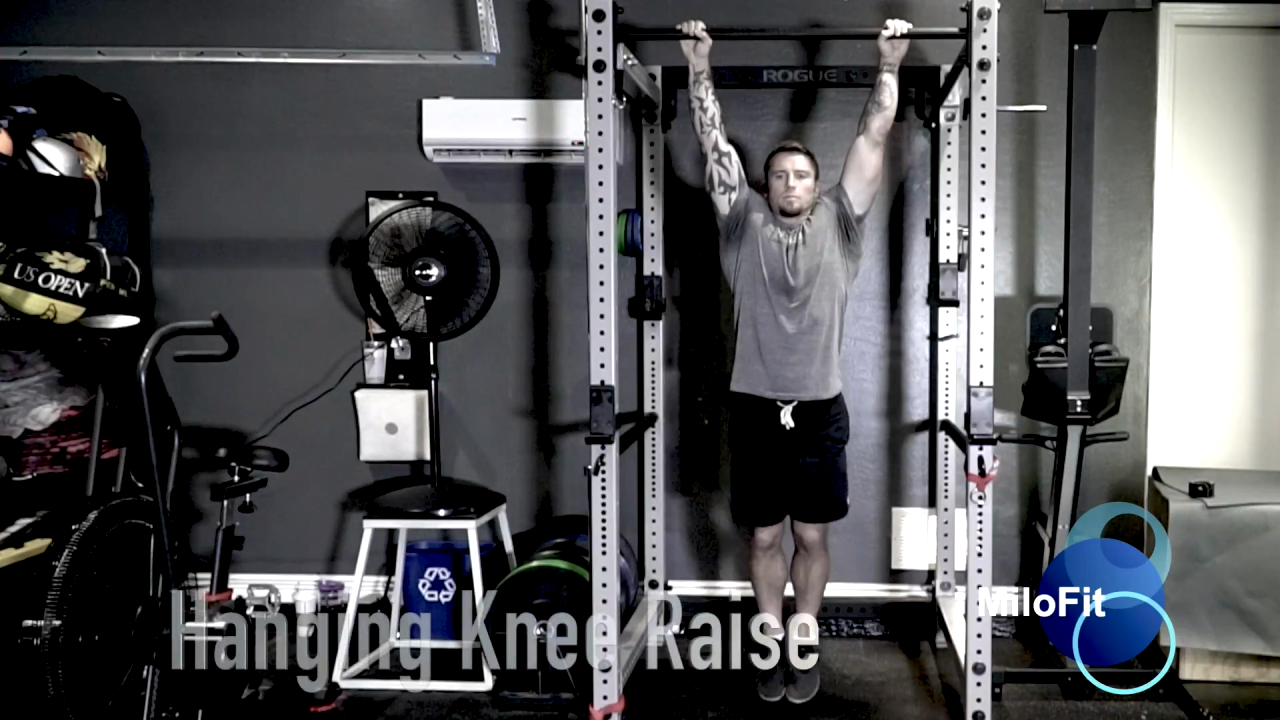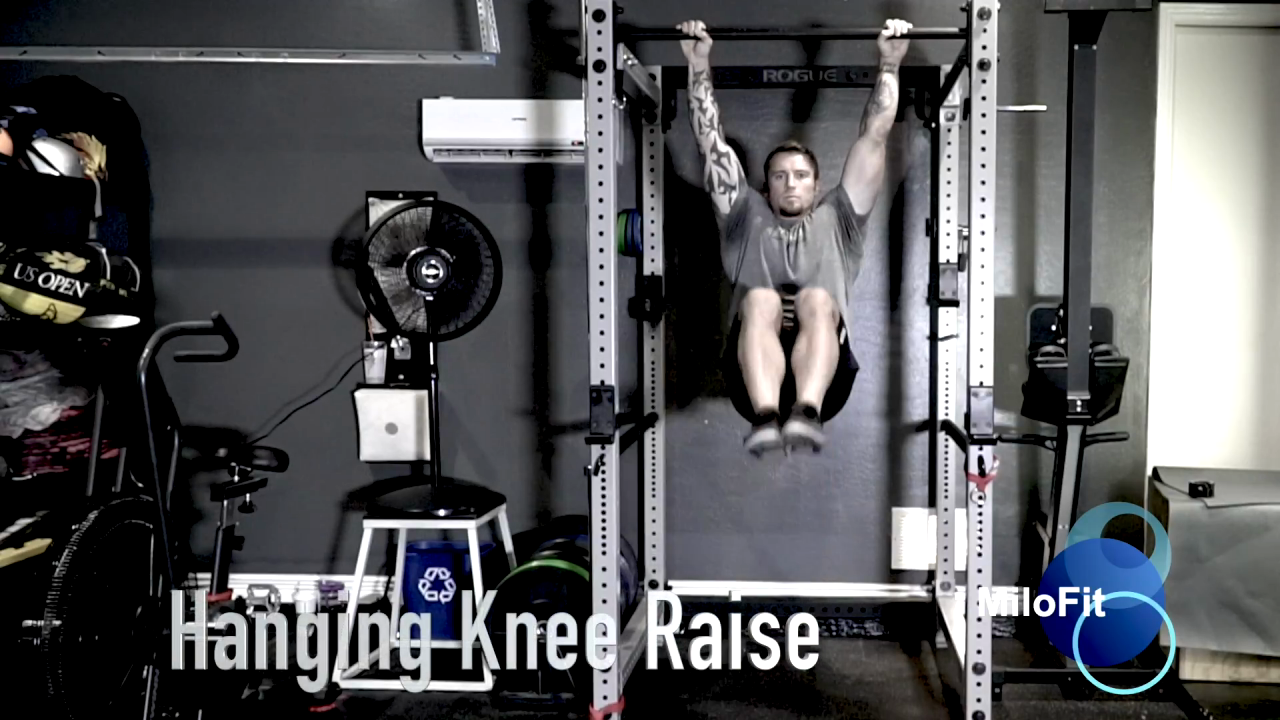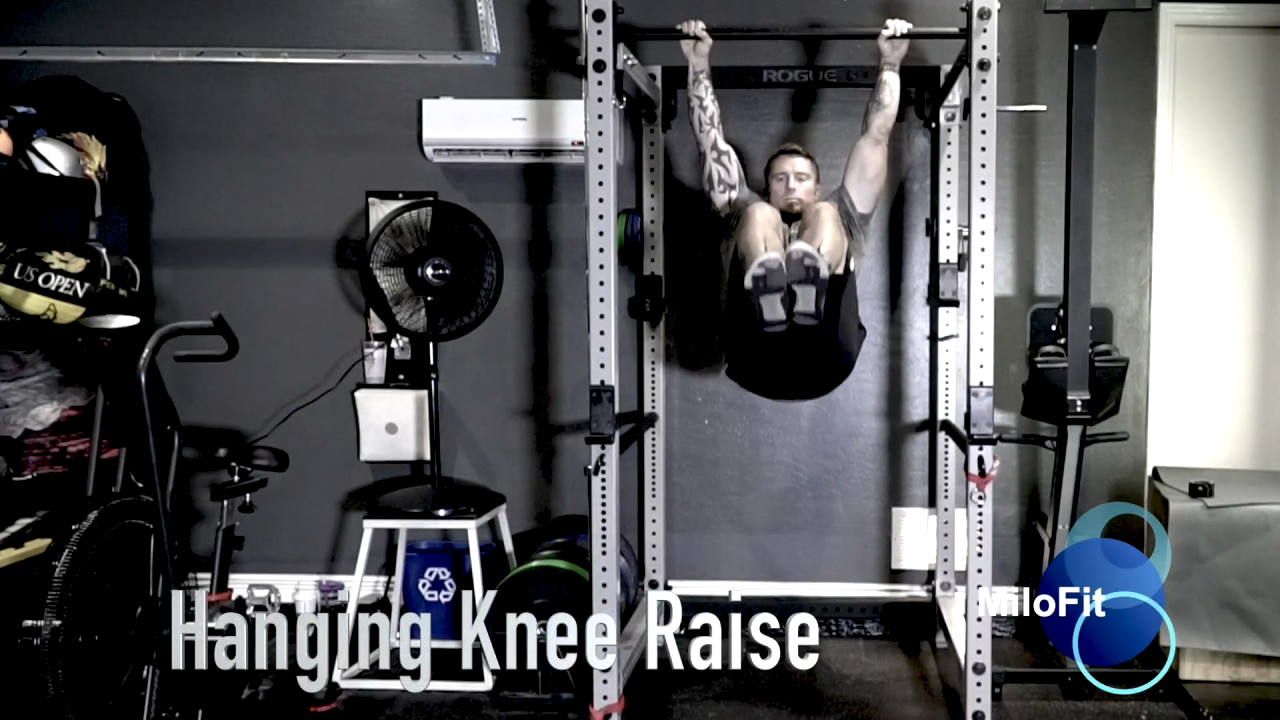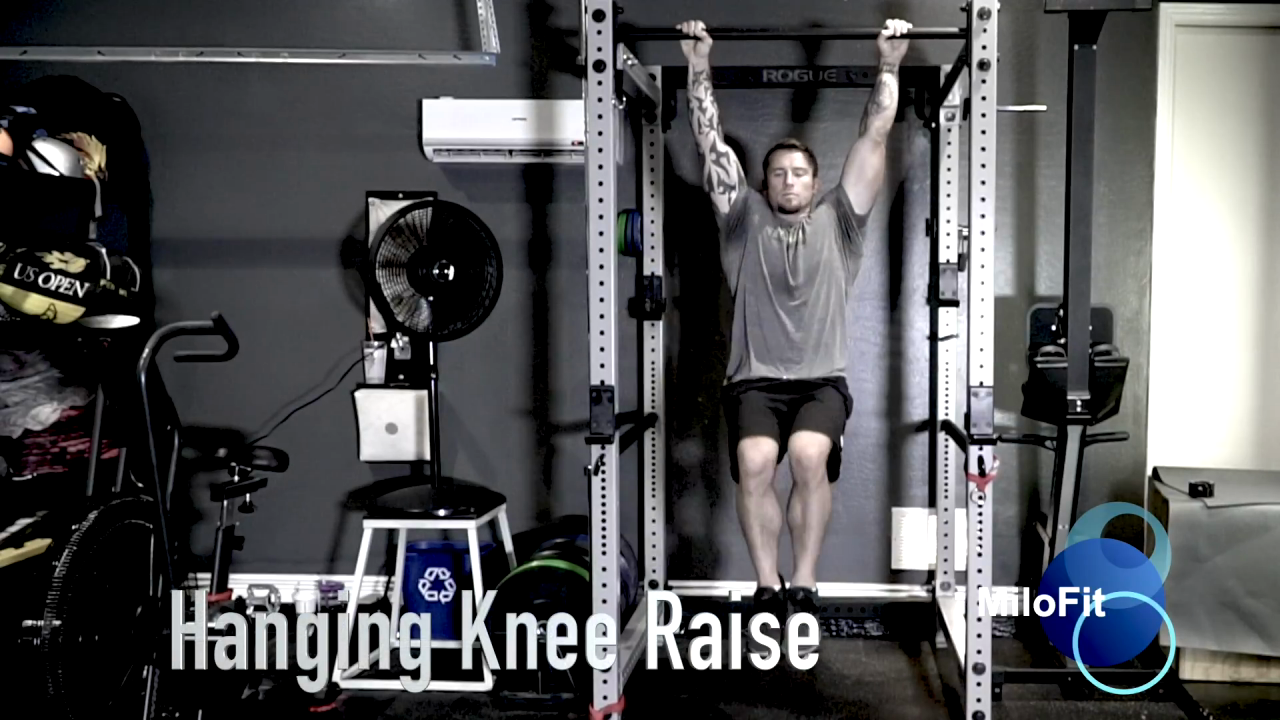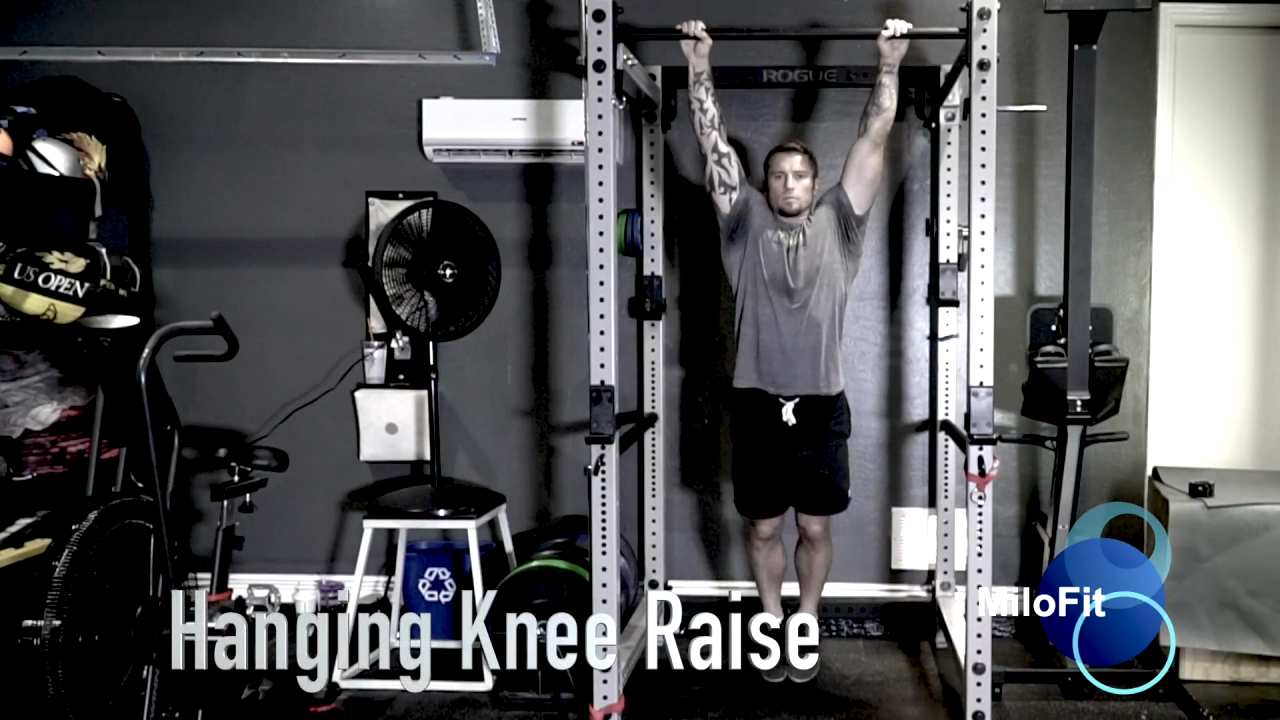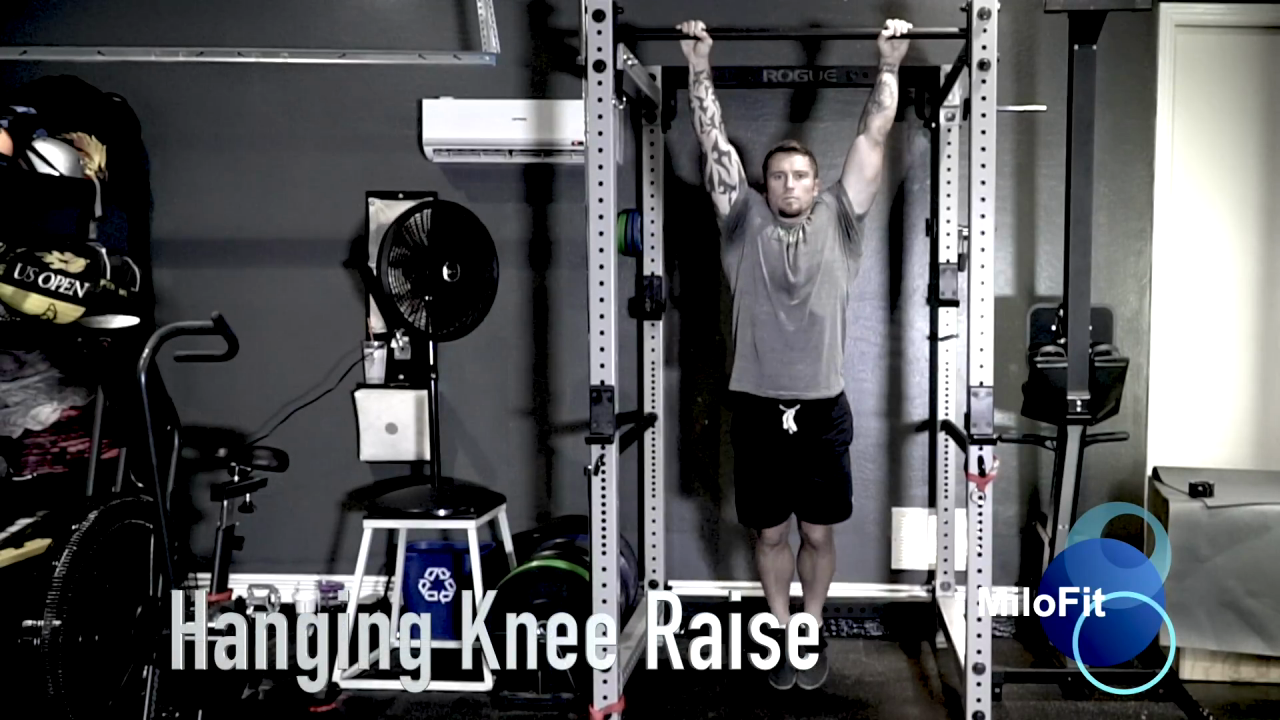
dt=0.5s
person 1, frame 1
left shoulder: (838, 219)
right shoulder: (743, 220)
left elbow: (871, 139)
right elbow: (714, 144)
left wrist: (889, 66)
right wrist: (699, 68)
left hip: (820, 409)
right hip: (755, 407)
left knee: (811, 536)
right knee: (764, 537)
left ankle: (804, 642)
right ankle: (771, 641)
person 1, frame 2
left shoulder: (836, 218)
right shoulder: (746, 215)
left elbow: (874, 139)
right elbow: (712, 145)
left wrist: (889, 66)
right wrist: (698, 67)
left hip: (822, 335)
left knee: (816, 304)
right knee: (760, 304)
left ankle: (805, 416)
right ankle: (768, 419)
person 1, frame 3
left shoulder: (839, 211)
right shoulder: (749, 208)
left elbow: (875, 136)
right elbow: (712, 143)
left wrist: (889, 65)
right wrist: (699, 65)
left hip: (825, 354)
right hip: (758, 357)
left knee: (823, 217)
right knee: (759, 219)
left ankle: (807, 282)
right ankle: (768, 281)
person 1, frame 4
left shoulder: (838, 218)
right shoulder: (743, 219)
left elbow: (873, 138)
right elbow: (711, 144)
left wrist: (889, 65)
right wrist: (699, 67)
left hip: (821, 385)
right hip: (754, 383)
left knee: (809, 455)
right knee: (754, 460)
left ankle: (802, 590)
right ankle: (768, 590)
person 1, frame 5
left shoulder: (839, 220)
right shoulder: (745, 219)
left elbow: (873, 140)
right elbow: (714, 145)
left wrist: (889, 65)
right wrist: (700, 67)
left hip: (821, 406)
right hip: (757, 404)
left knee: (814, 528)
right knee: (764, 528)
left ankle: (806, 627)
right ankle: (773, 625)
person 1, frame 6
left shoulder: (838, 218)
right shoulder: (744, 219)
left elbow: (872, 139)
right elbow: (714, 144)
left wrist: (889, 64)
right wrist: (699, 67)
left hip: (823, 410)
right hip: (758, 410)
left knee: (818, 534)
right knee: (770, 534)
left ankle: (812, 630)
right ankle: (781, 631)
